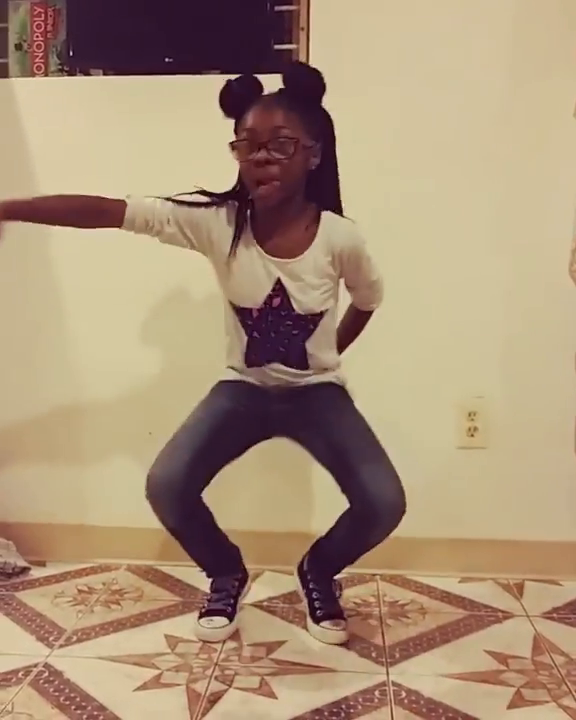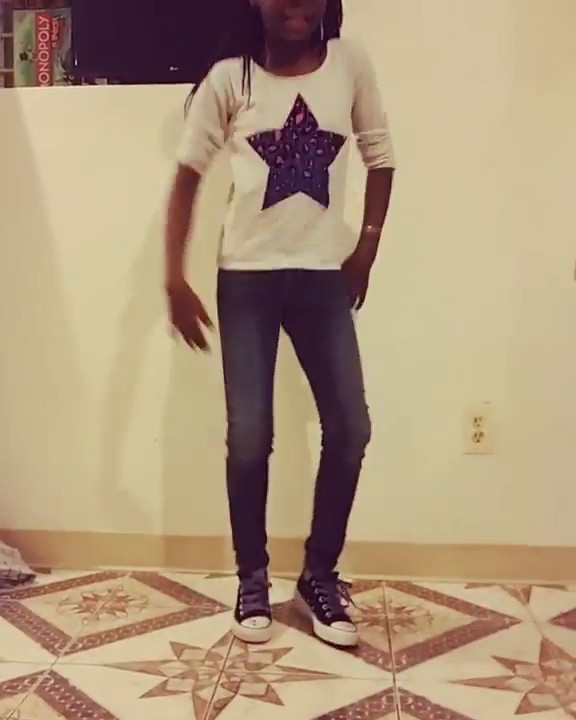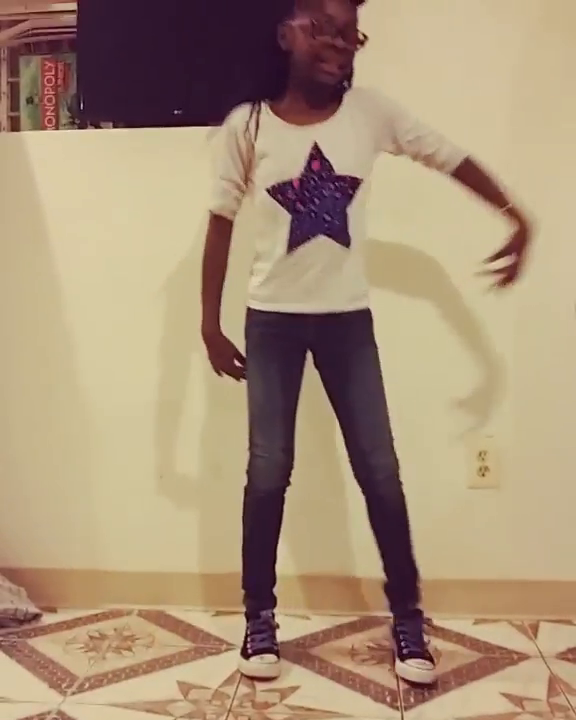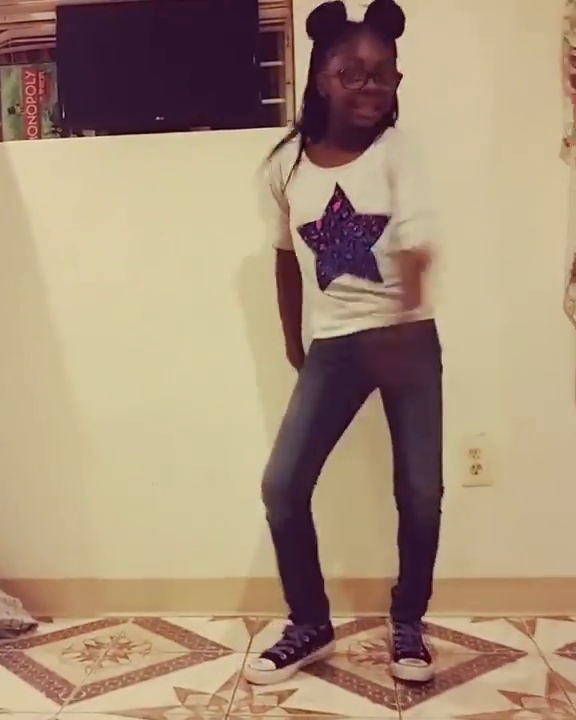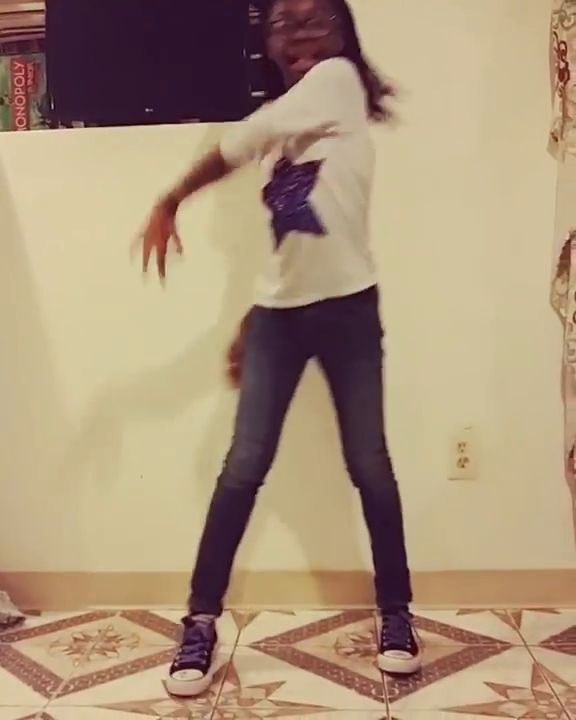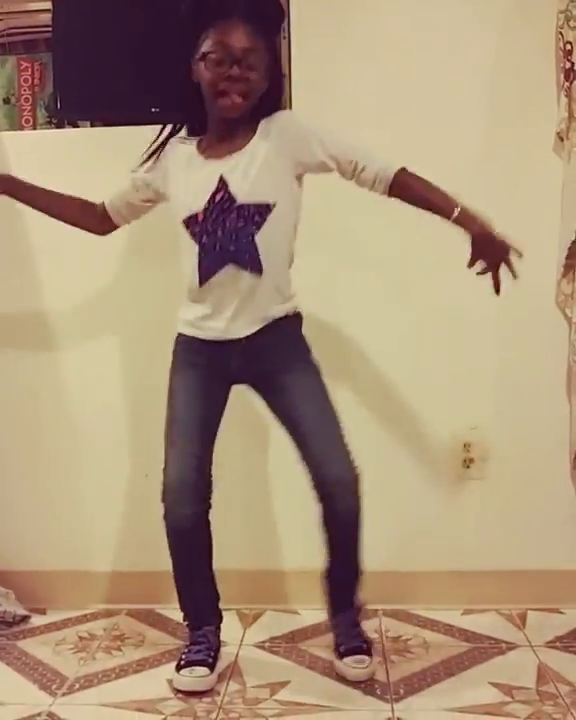
dt=0.4s
person 1, frame 1
left shoulder: (340, 239)
right shoulder: (214, 223)
left elbow: (367, 302)
right elbow: (104, 211)
left wrist: (321, 356)
left hip: (317, 394)
right hip: (243, 391)
left knee: (383, 503)
right knee: (166, 485)
left ankle: (319, 572)
right ankle: (226, 574)
person 1, frame 2
left shoulder: (351, 63)
right shoulder: (230, 79)
left elbow: (380, 159)
right elbow: (187, 173)
left wrist: (367, 243)
right wrist: (174, 275)
left hip: (324, 278)
right hip: (246, 278)
left knee: (349, 431)
right knee: (248, 438)
left ankle: (320, 577)
right ankle: (252, 578)
person 1, frame 3
left shoulder: (370, 110)
right shoulder: (247, 124)
left elbow: (452, 158)
right elbow: (221, 223)
left wrist: (517, 216)
right wrist: (209, 322)
left hip: (347, 318)
right hip: (271, 318)
left knee: (379, 469)
right knee: (268, 471)
left ankle: (406, 613)
right ankle: (259, 615)
person 1, frame 4
left shoulder: (394, 147)
right shoulder: (286, 164)
left elbow: (415, 239)
left wrist: (400, 323)
right wrist: (294, 348)
left hip: (409, 339)
right hip: (333, 347)
left knee: (421, 495)
right knee: (281, 486)
left ankle: (408, 625)
right ankle: (309, 625)
person 1, frame 5
left shoulder: (338, 79)
right shoulder: (281, 134)
left elbow: (244, 140)
left wrist: (171, 202)
right wrist: (247, 326)
left hip: (346, 306)
right hip: (278, 312)
left knee: (370, 467)
right knee: (243, 468)
left ankle: (395, 612)
right ankle: (201, 619)
person 1, frame 6
left shoulder: (289, 134)
right shoulder: (171, 155)
left elbow: (382, 173)
right elbow: (103, 216)
left wrist: (468, 219)
left hip: (276, 334)
right hip: (201, 343)
left knee: (338, 479)
right knee: (182, 494)
left ankle: (345, 612)
right ankle: (202, 627)
